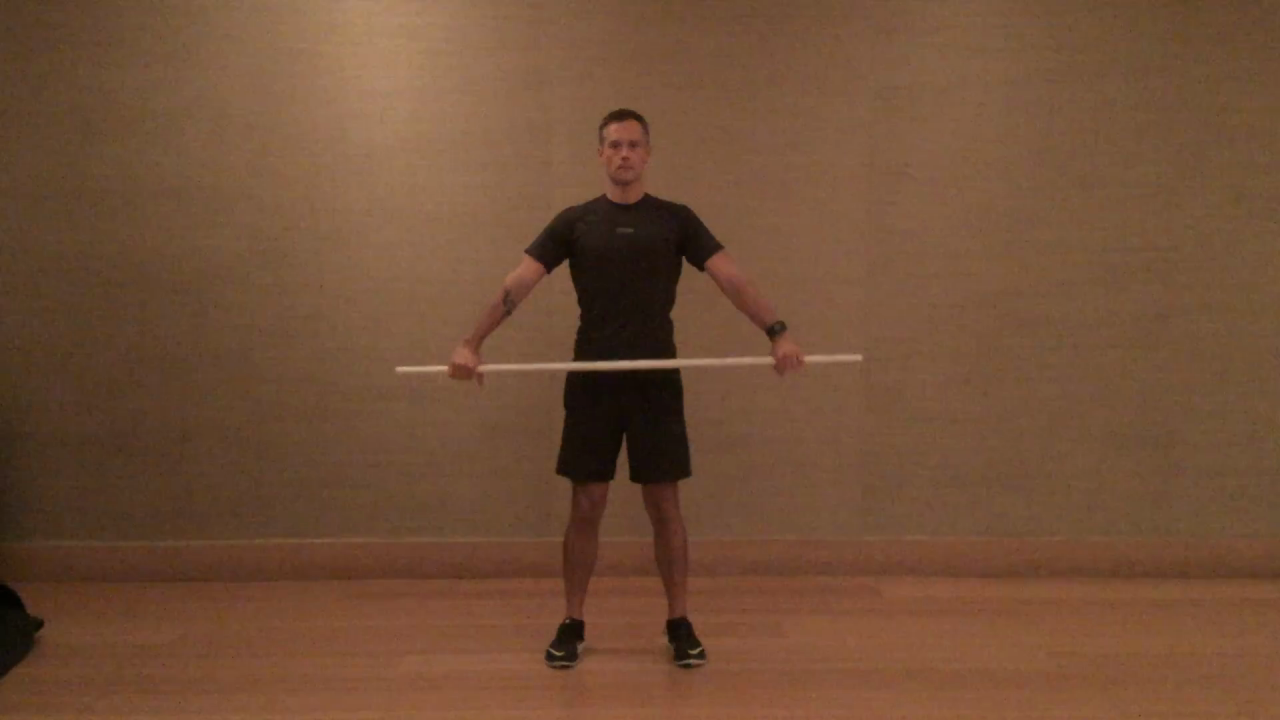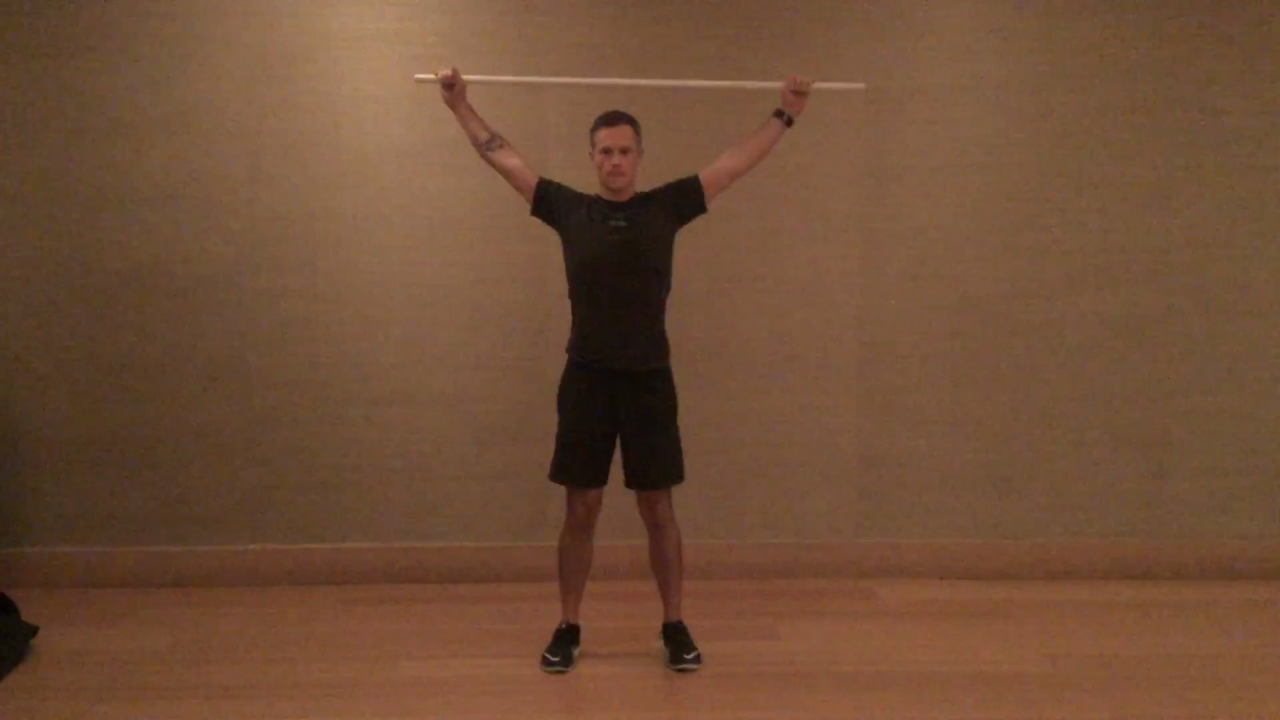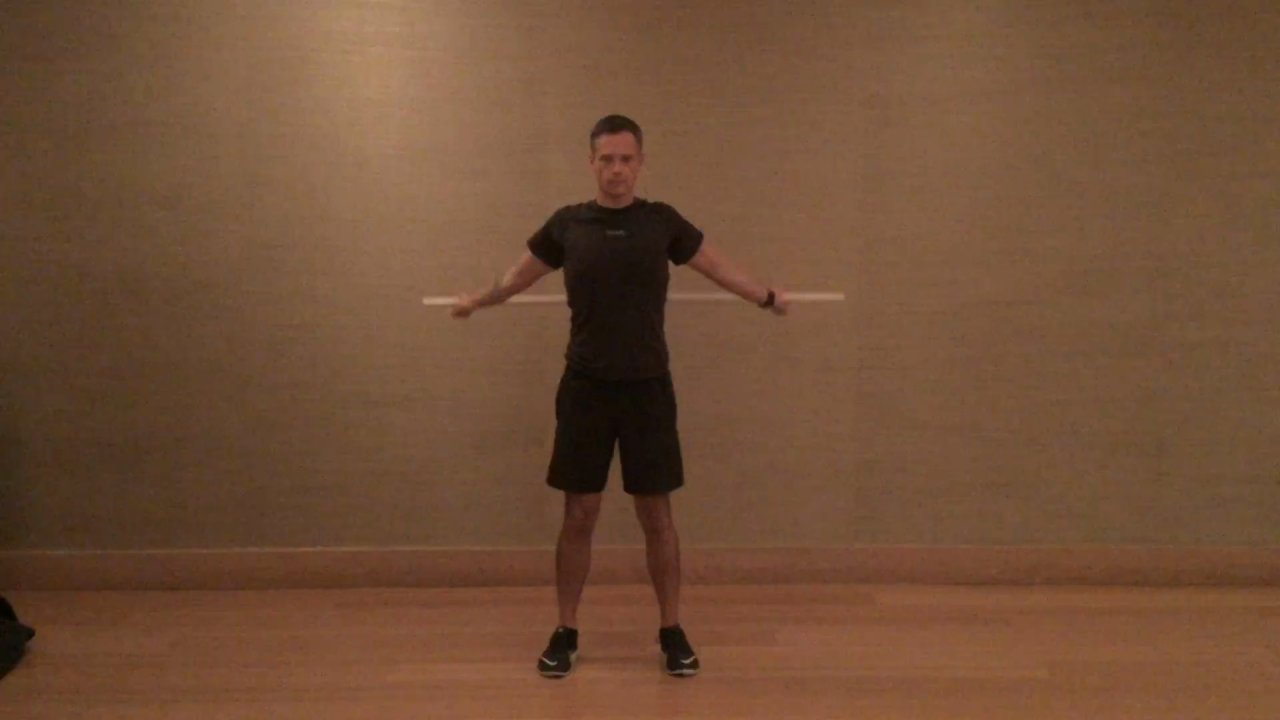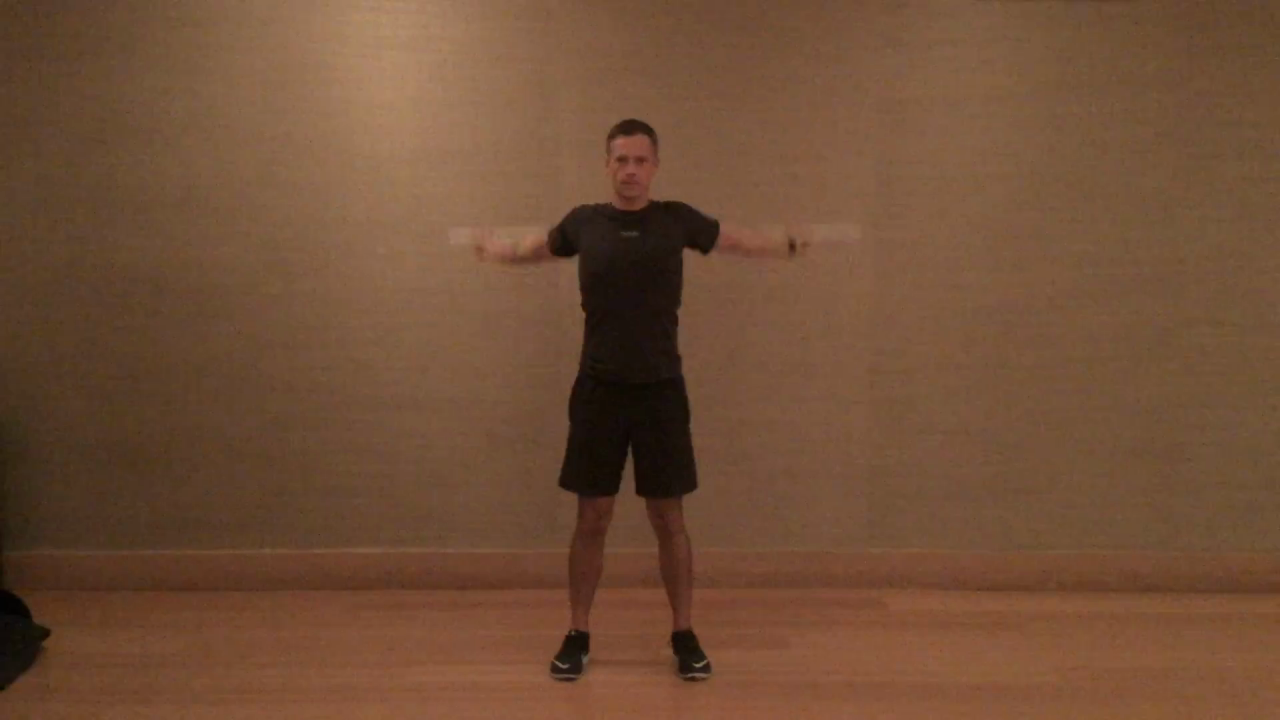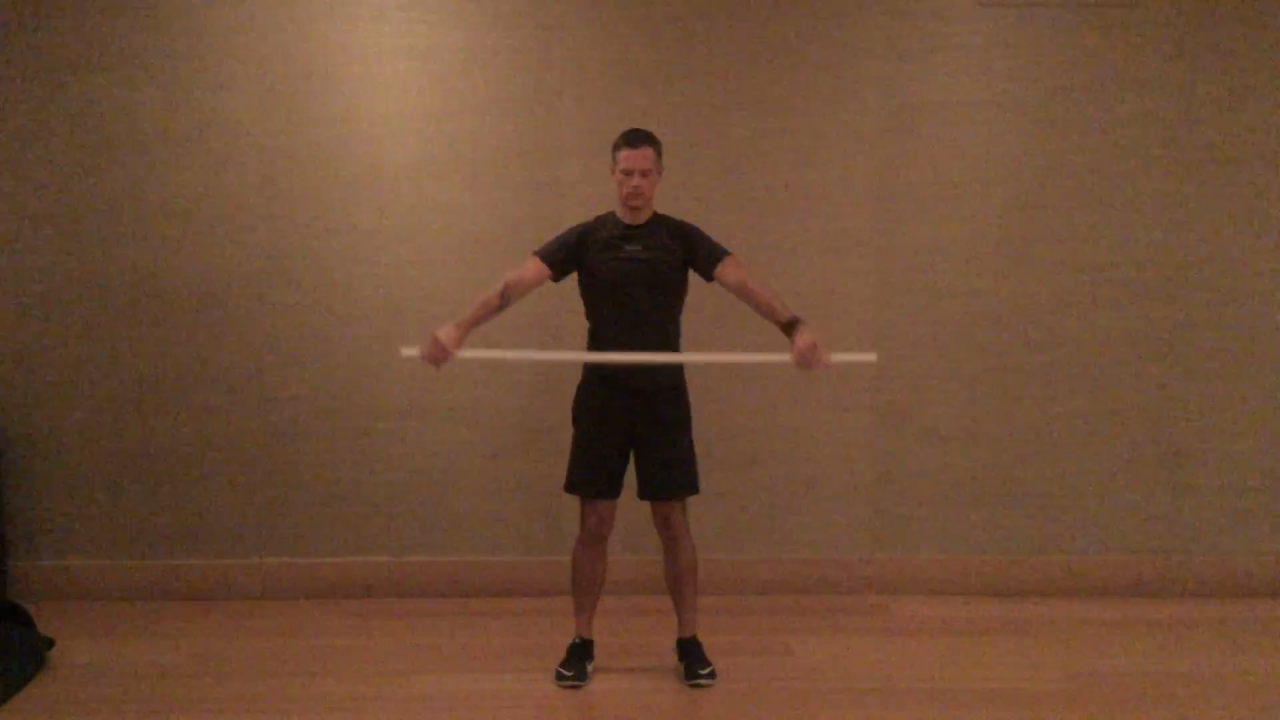
dt=1s
person 1, frame 1
left shoulder: (675, 219)
right shoulder: (575, 221)
left elbow: (729, 275)
right elbow: (520, 280)
left wrist: (777, 331)
right wrist: (472, 340)
left hip: (657, 379)
right hip: (591, 379)
left knee: (665, 506)
right knee: (585, 507)
left ankle: (679, 623)
right ankle: (572, 623)
person 1, frame 2
left shoulder: (667, 207)
right shoulder: (568, 210)
left elbow: (735, 161)
right elbow: (502, 156)
left wrist: (784, 113)
right wrist: (459, 103)
left hip: (649, 380)
right hip: (586, 380)
left knee: (658, 511)
right knee: (580, 511)
left ankle: (674, 626)
right ankle: (568, 628)
person 1, frame 3
left shoulder: (662, 220)
right shoulder: (567, 223)
left elbow: (715, 264)
right elbow: (520, 274)
left wrist: (766, 297)
right wrist: (476, 301)
left hip: (648, 387)
right hip: (584, 387)
left knee: (657, 515)
right knee: (578, 515)
left ankle: (671, 631)
right ankle: (566, 632)
person 1, frame 4
left shoulder: (678, 219)
right shoulder: (583, 222)
left elbow: (738, 239)
right elbow: (536, 247)
left wrist: (789, 245)
right wrist: (496, 249)
left hip: (661, 390)
right hip: (598, 391)
left knee: (669, 519)
right knee: (591, 519)
left ankle: (684, 635)
right ankle: (578, 635)
person 1, frame 5
left shoulder: (682, 237)
right shoulder: (585, 237)
left elbow: (739, 279)
right elbow: (522, 278)
left wrist: (794, 327)
right wrist: (460, 326)
left hip: (664, 395)
right hip: (601, 395)
left knee: (673, 523)
right knee: (593, 525)
left ankle: (688, 642)
right ankle: (582, 643)
